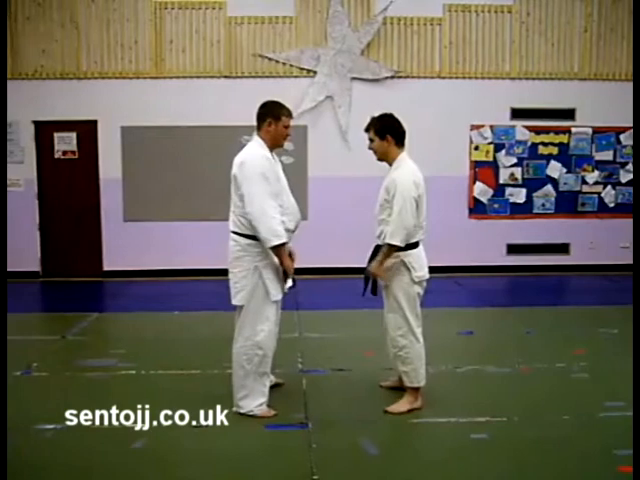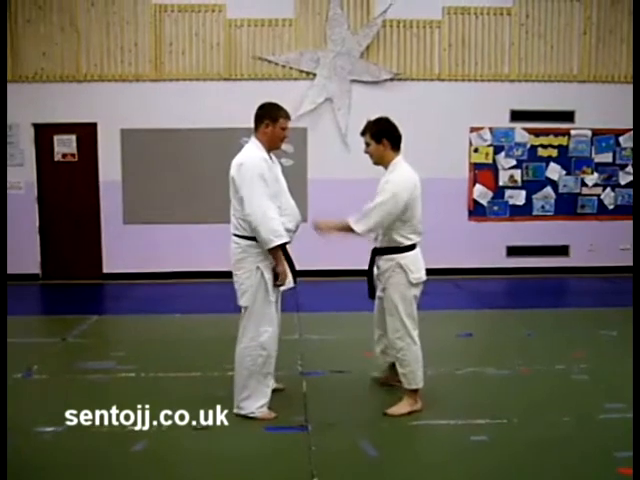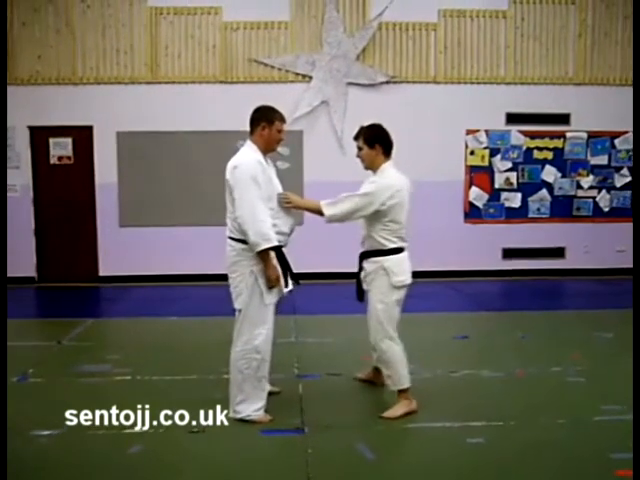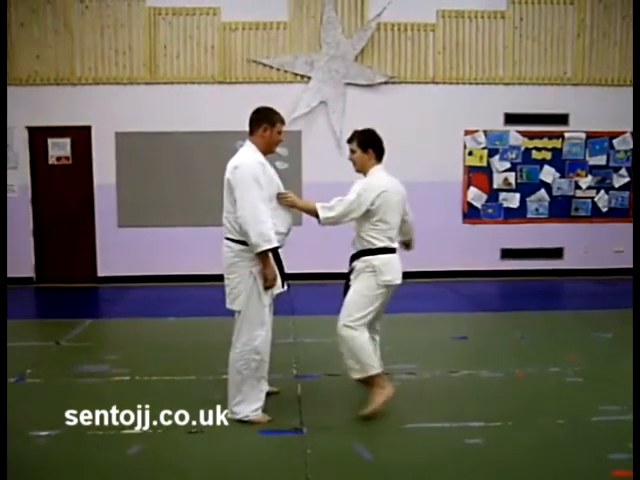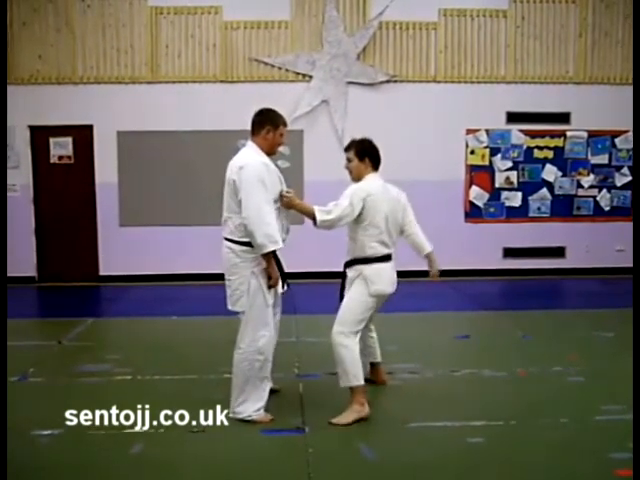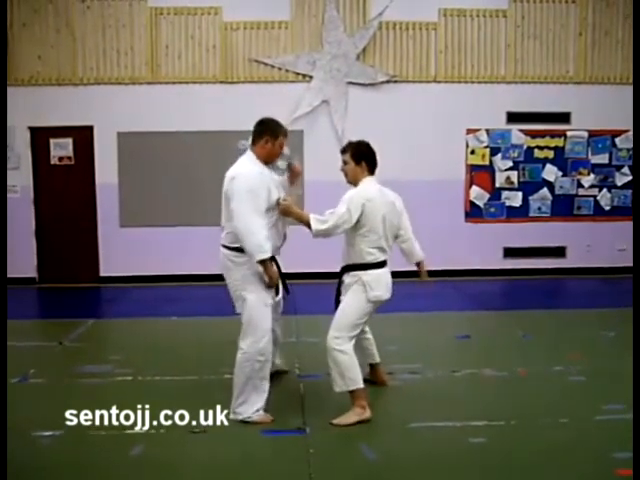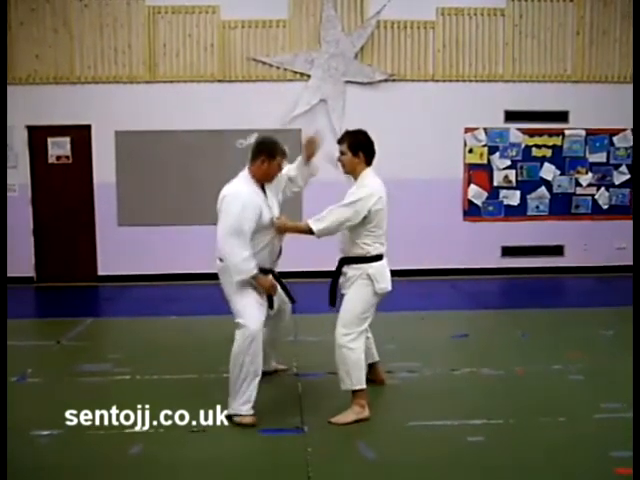
dt=0.7s
person 1, frame 1
left shoulder: (265, 156)
right shoulder: (254, 159)
right elbow: (261, 213)
left wrist: (284, 247)
right wrist: (282, 255)
left hip: (264, 249)
right hip: (254, 253)
left knee: (267, 321)
right knee: (255, 328)
left ankle: (260, 376)
right ankle: (249, 400)
person 1, frame 2
left shoulder: (264, 159)
right shoulder: (251, 162)
right elbow: (260, 215)
left wrist: (278, 256)
right wrist: (279, 258)
left hip: (266, 251)
right hip: (256, 254)
left knee: (267, 324)
right knee: (259, 330)
left ankle: (261, 380)
right ankle: (249, 402)
person 1, frame 3
left shoulder: (260, 161)
right shoulder: (246, 164)
right elbow: (252, 218)
left wrist: (271, 259)
right wrist: (268, 262)
left hip: (261, 253)
right hip: (252, 257)
left knee: (261, 326)
right knee: (253, 332)
left ankle: (256, 384)
right ankle: (245, 406)
person 1, frame 4
left shoulder: (254, 161)
right shoulder: (248, 164)
right elbow: (252, 218)
left wrist: (266, 259)
right wrist: (266, 262)
left hip: (255, 254)
right hip: (250, 256)
left knee: (260, 326)
right knee: (252, 332)
left ankle: (255, 383)
right ankle: (244, 406)
person 1, frame 5
left shoulder: (250, 160)
right shoulder: (254, 165)
right elbow: (257, 217)
left wrist: (280, 215)
right wrist: (270, 262)
left hip: (251, 253)
right hip: (250, 257)
left knee: (266, 323)
right knee: (256, 333)
left ankle: (260, 382)
right ankle: (245, 406)
person 1, frame 6
left shoulder: (255, 169)
right shoulder: (247, 174)
left elbow: (268, 198)
right elbow: (248, 225)
left wrist: (289, 180)
right wrist: (267, 265)
left hip: (256, 258)
right hip: (246, 262)
left knee: (271, 314)
right knee: (257, 333)
left ankle: (271, 363)
right ankle: (246, 408)
person 1, frame 7
left shoulder: (267, 184)
right shoulder: (238, 195)
left elbow: (292, 180)
right elbow: (230, 244)
left wrist: (306, 158)
right wrist: (256, 278)
left hip: (263, 270)
right hip: (241, 275)
left knee: (280, 310)
right knee: (251, 327)
left ankle: (264, 361)
right ankle: (239, 408)
person 2, frame 1
left shoulder: (403, 176)
right shoulder: (401, 171)
left elbow: (400, 228)
left wrist: (379, 261)
right wrist: (382, 260)
left hip: (402, 261)
right hip: (397, 259)
left knee: (405, 327)
right knee: (396, 324)
left ankle: (414, 394)
right ankle: (404, 377)
person 2, frame 2
left shoulder: (399, 180)
right shoulder: (397, 174)
left elbow: (371, 219)
right elbow: (378, 217)
left wrist: (332, 226)
right wrist: (340, 225)
left hip: (400, 263)
right hip: (391, 261)
left knee: (402, 329)
right knee: (383, 321)
left ankle: (413, 396)
right ankle: (394, 371)
person 2, frame 3
left shoulder: (382, 185)
right shoulder: (396, 180)
left elbow: (343, 208)
left wrist: (301, 203)
left hip: (386, 267)
right hip: (386, 262)
left knee: (384, 332)
right knee: (378, 326)
left ankle: (406, 397)
right ankle: (379, 372)
person 2, frame 4
left shoulder: (369, 186)
right shoulder: (394, 185)
left elbow: (335, 212)
right elbow: (406, 220)
left wrist: (297, 203)
right wrist: (407, 240)
left hip: (375, 265)
right hip: (386, 262)
left knee: (348, 324)
right knee: (368, 323)
left ankle: (381, 385)
right ankle: (371, 373)
person 2, frame 5
left shoulder: (360, 191)
right shoulder: (396, 194)
left elbow: (329, 218)
right elbow: (412, 230)
left wrist: (296, 204)
right wrist: (431, 261)
left hip: (368, 273)
right hip: (382, 270)
left knee: (343, 333)
right knee: (362, 323)
left ankle: (359, 403)
right ankle: (376, 372)
person 2, frame 6
left shoulder: (358, 196)
right shoulder: (391, 197)
left elbow: (327, 225)
right elbow: (406, 235)
left wrist: (293, 212)
right wrist: (421, 264)
left hip: (365, 279)
right hip: (376, 275)
left knee: (338, 339)
right knee: (357, 325)
left ankle: (361, 406)
right ankle: (377, 373)
person 2, frame 7
left shoulder: (366, 192)
right shoulder: (370, 183)
left elbow: (330, 222)
left wrist: (290, 226)
left hip: (365, 273)
right hip: (362, 269)
left knee: (346, 335)
right knee: (358, 326)
left ankle: (359, 406)
right ankle: (375, 372)
